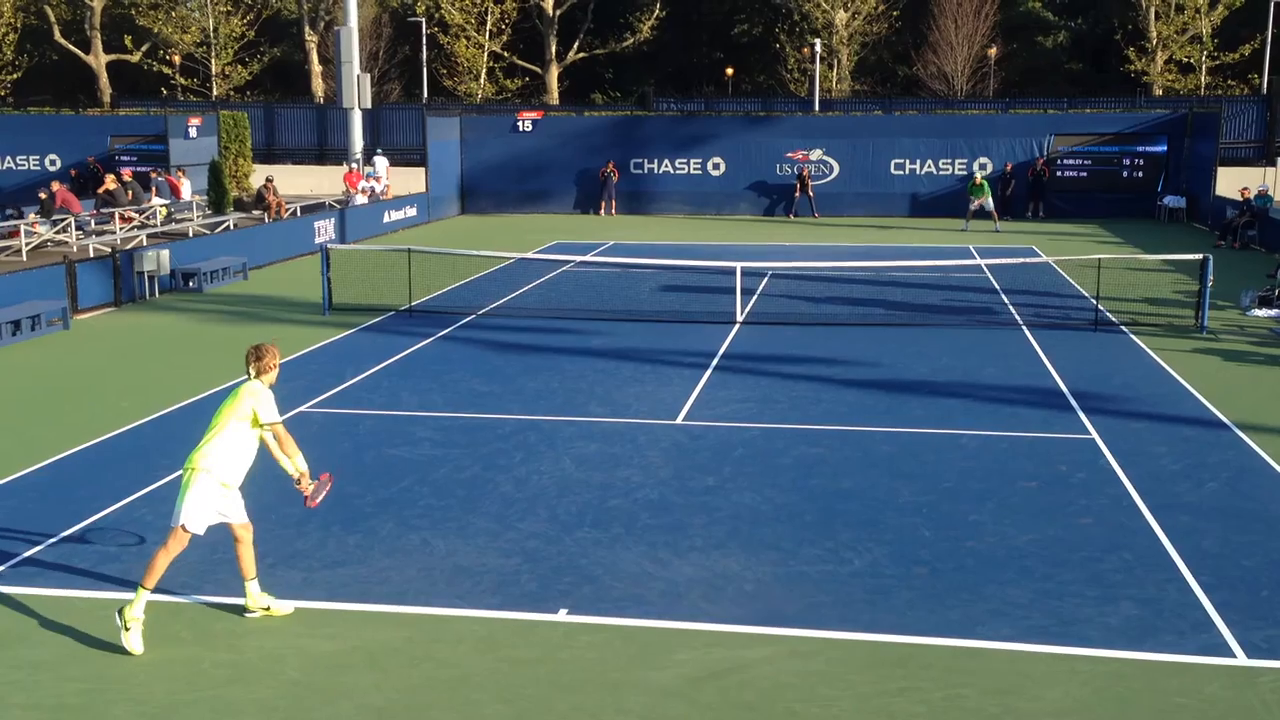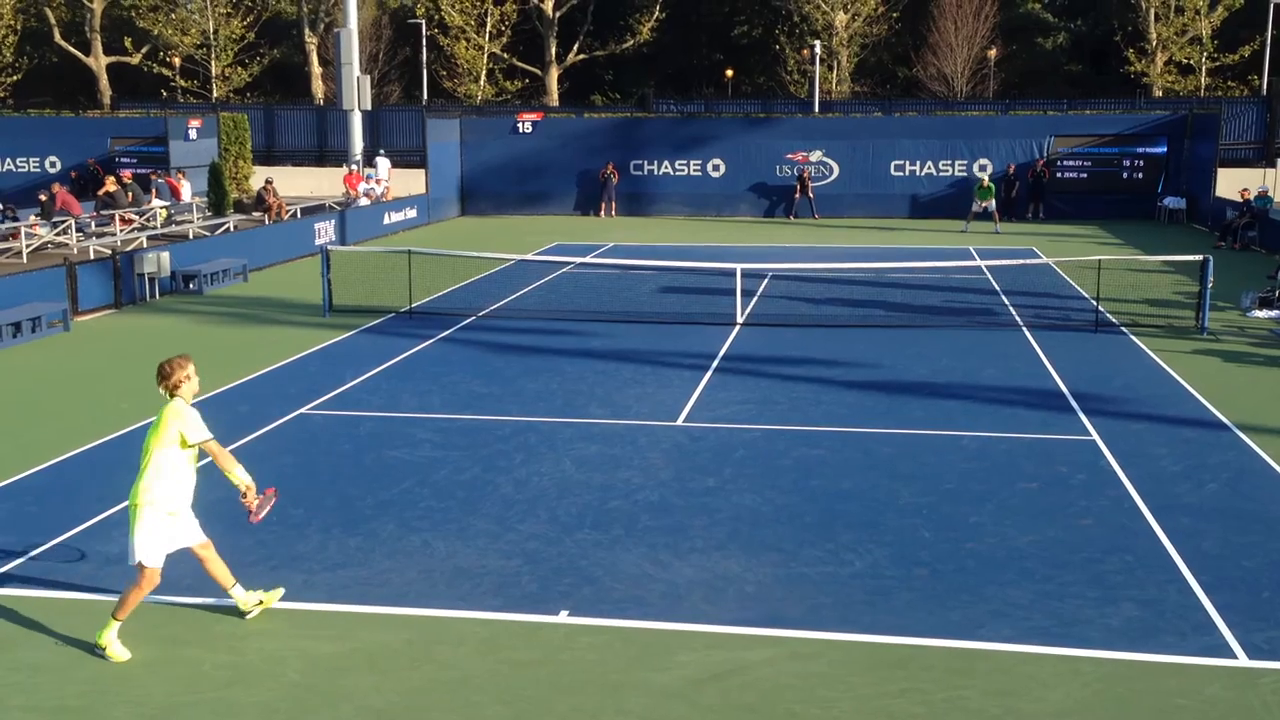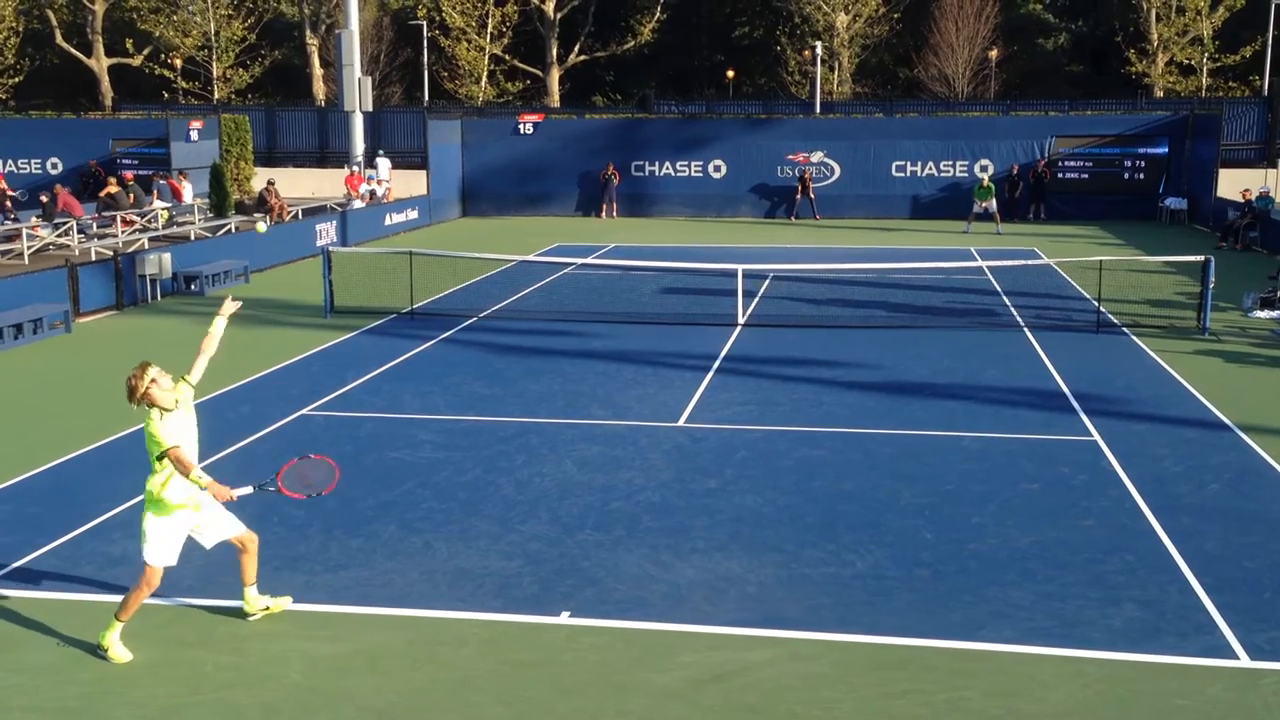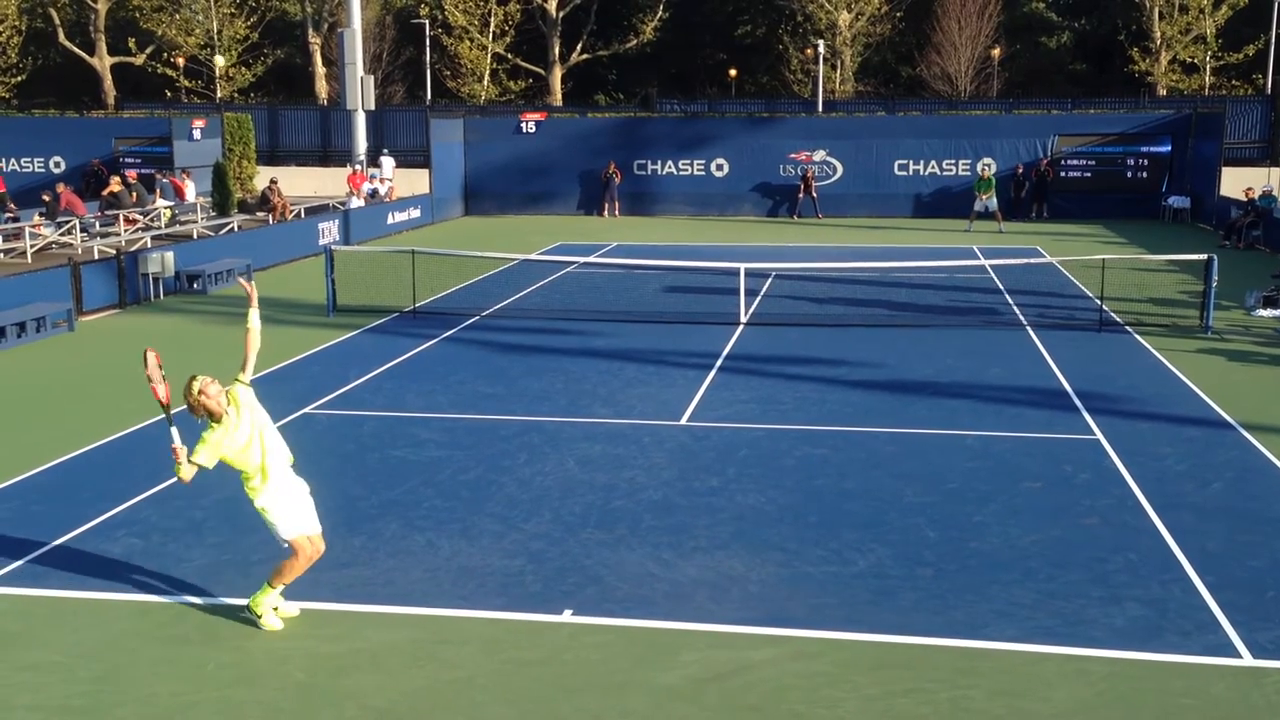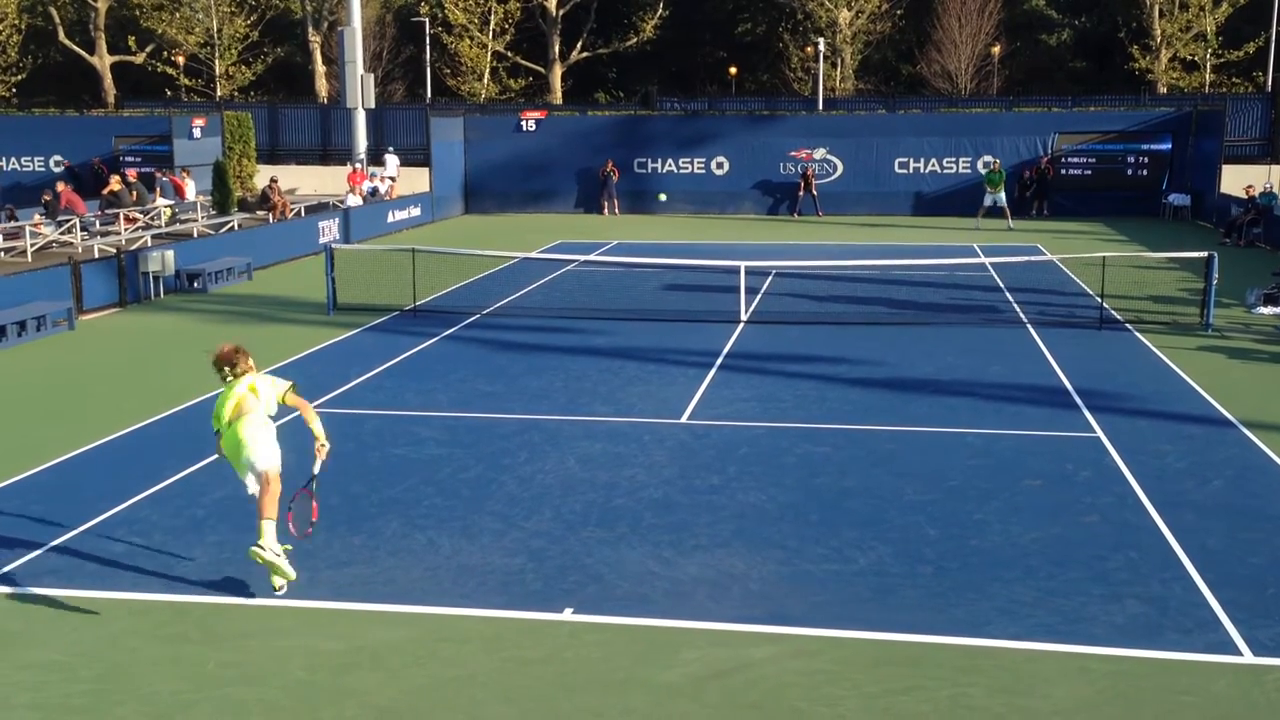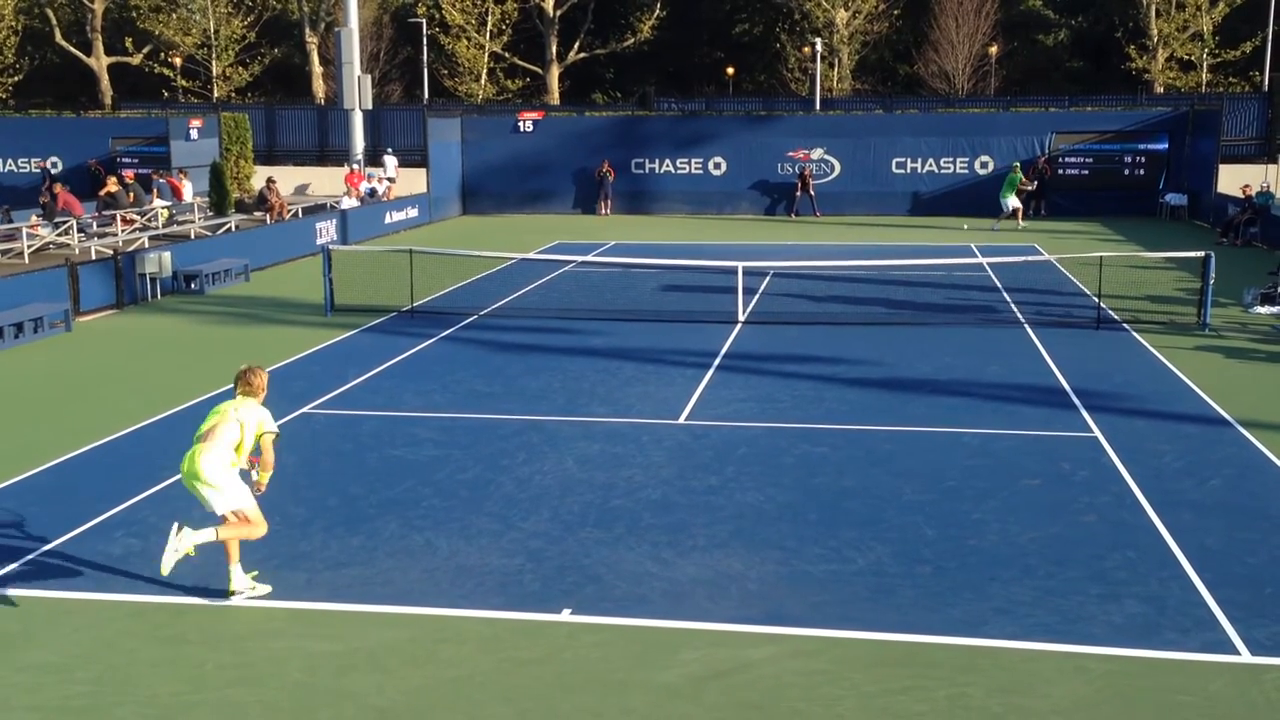
dt=0.5s
person 1, frame 1
left shoulder: (251, 393)
right shoulder: (259, 393)
left elbow: (271, 441)
right elbow: (283, 437)
left wrist: (297, 475)
right wrist: (304, 469)
left hip: (224, 479)
right hip: (206, 474)
left knee: (244, 531)
right knee: (177, 540)
left ankle: (256, 600)
right ankle: (133, 612)
person 1, frame 2
left shoulder: (180, 412)
right shoulder: (182, 413)
left elbow: (217, 457)
right elbow: (218, 454)
left wrist: (241, 486)
right wrist: (248, 483)
left hip: (175, 505)
right hip: (153, 505)
left knee: (205, 548)
right knee: (148, 578)
left ankle: (245, 600)
right ankle: (107, 637)
person 1, frame 3
left shoulder: (182, 394)
right shoulder: (158, 427)
left elbow: (206, 353)
right elbow: (181, 462)
left wrist: (222, 317)
right wrist: (212, 487)
left hip: (198, 500)
right hip: (166, 507)
left knee: (247, 540)
right knee: (151, 580)
left ankle: (254, 602)
right ankle: (110, 637)
person 1, frame 4
left shoulder: (240, 394)
right shoulder: (212, 439)
left elbow: (252, 347)
right elbow: (185, 475)
left wrist: (253, 304)
right wrist: (181, 460)
left hip: (291, 483)
right hip: (268, 494)
left knee: (316, 548)
right knee: (302, 552)
left ankle: (271, 596)
right ankle: (261, 602)
person 1, frame 5
left shoulder: (222, 401)
right shoulder: (267, 381)
left elbow: (222, 446)
right elbow: (304, 406)
right wrist: (320, 437)
left hip: (233, 446)
right hip: (252, 438)
left knee: (269, 499)
right knee: (271, 483)
left ankle: (277, 577)
right ankle: (267, 543)
person 1, frame 6
left shoulder: (221, 408)
right shoulder: (261, 413)
right elbow: (268, 459)
left wrist: (244, 463)
right wrist: (262, 480)
left hip: (190, 466)
right hip: (215, 467)
left knee: (234, 518)
right knee: (257, 528)
left ankle: (238, 580)
right ankle: (191, 537)
